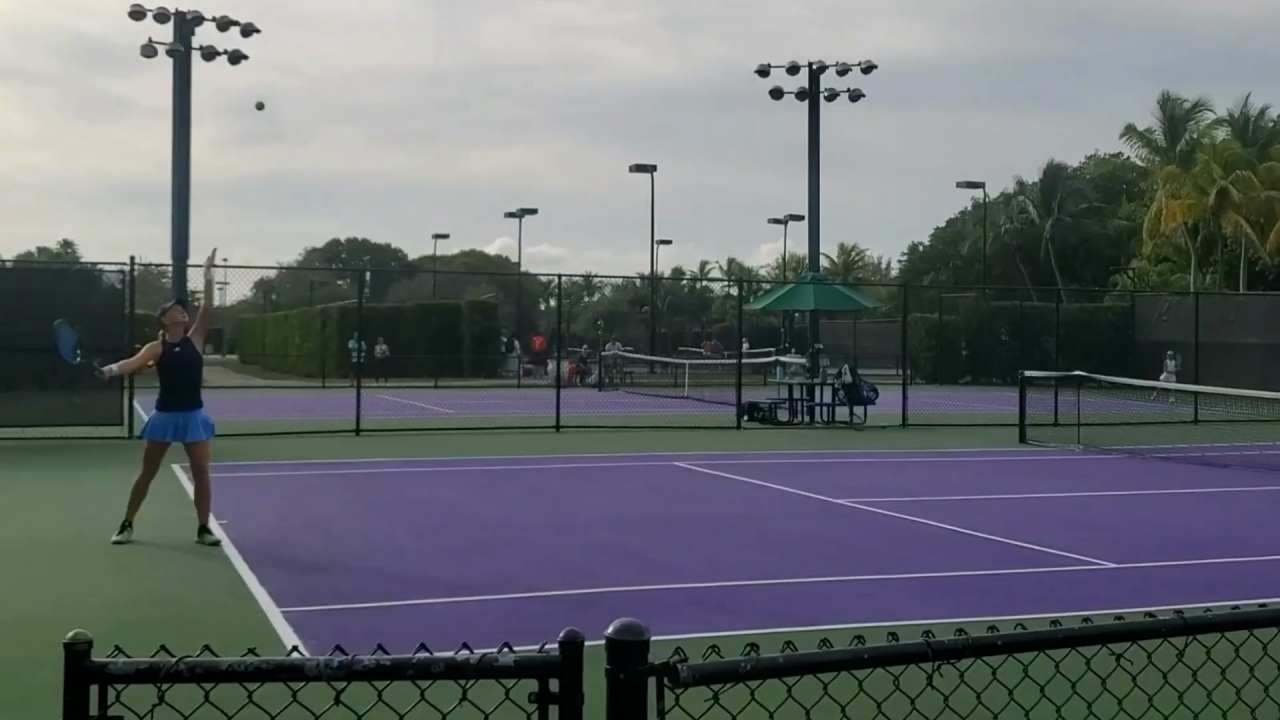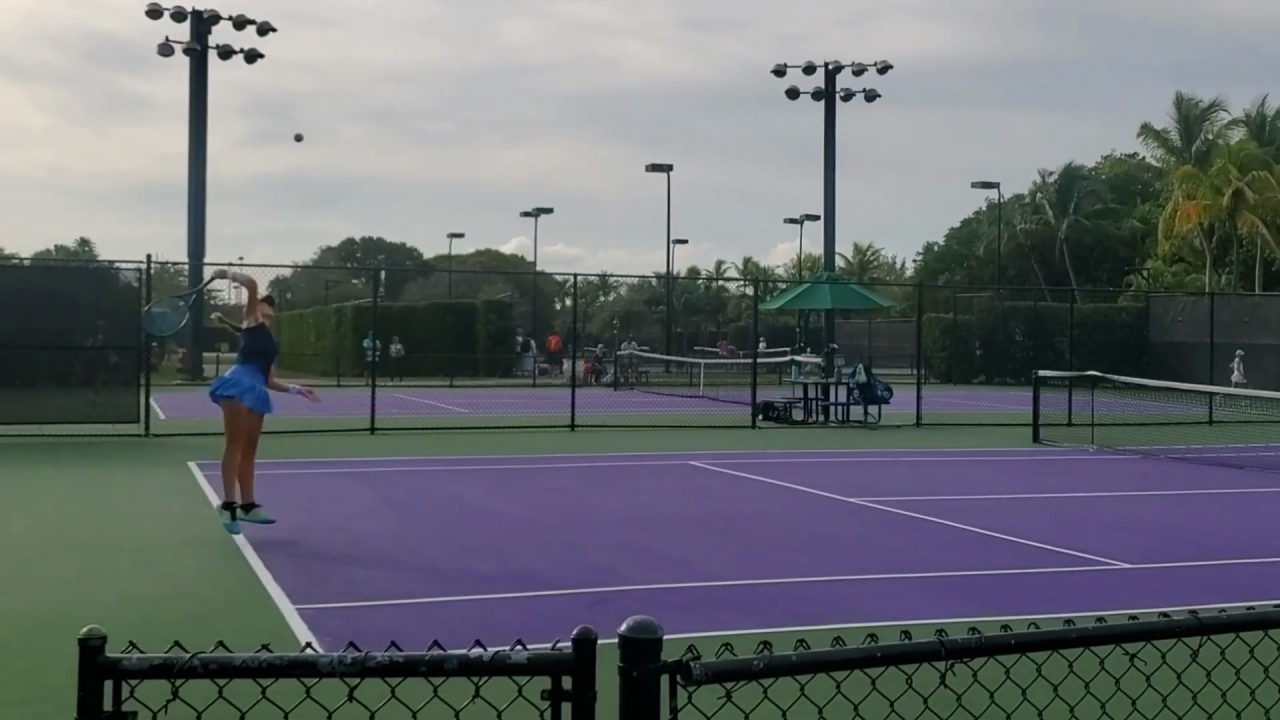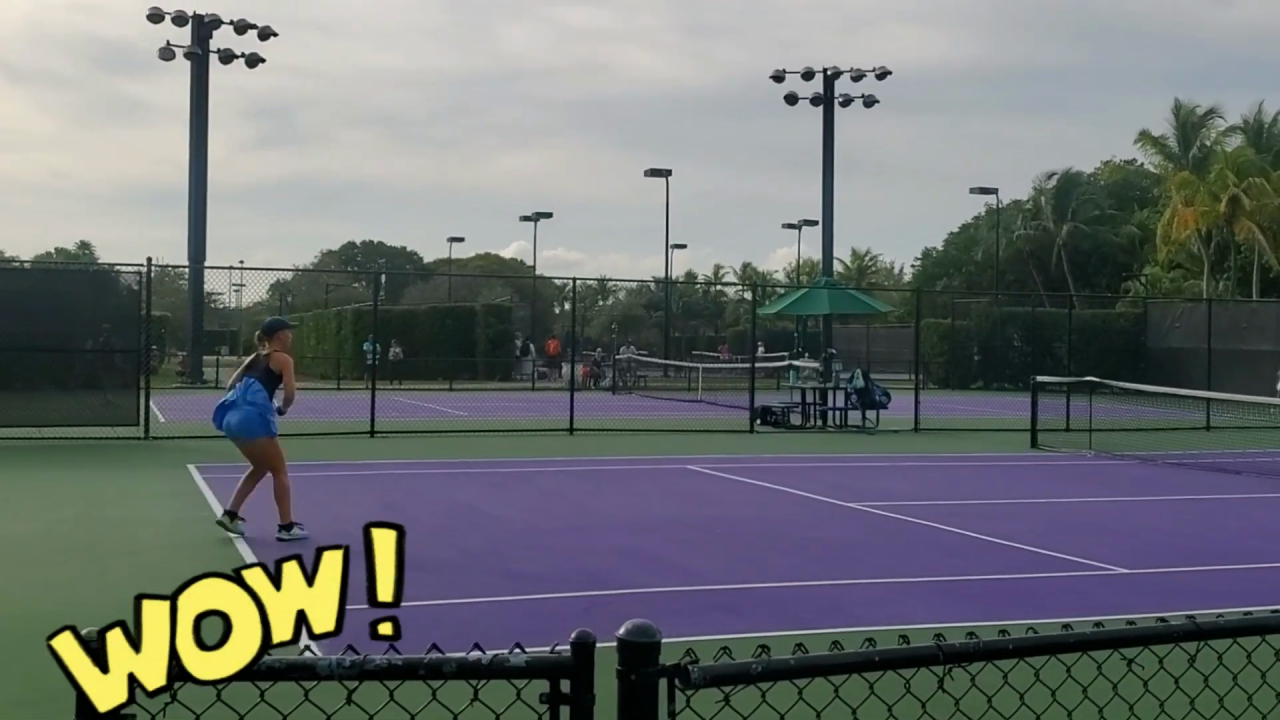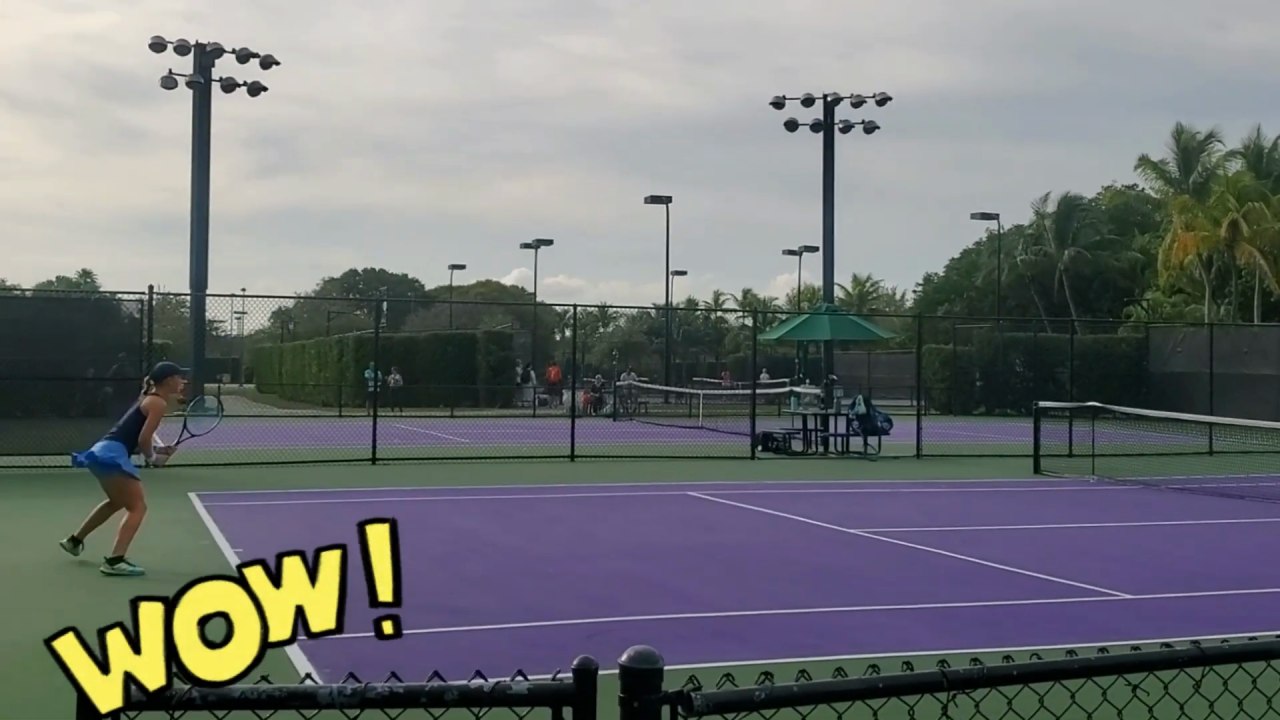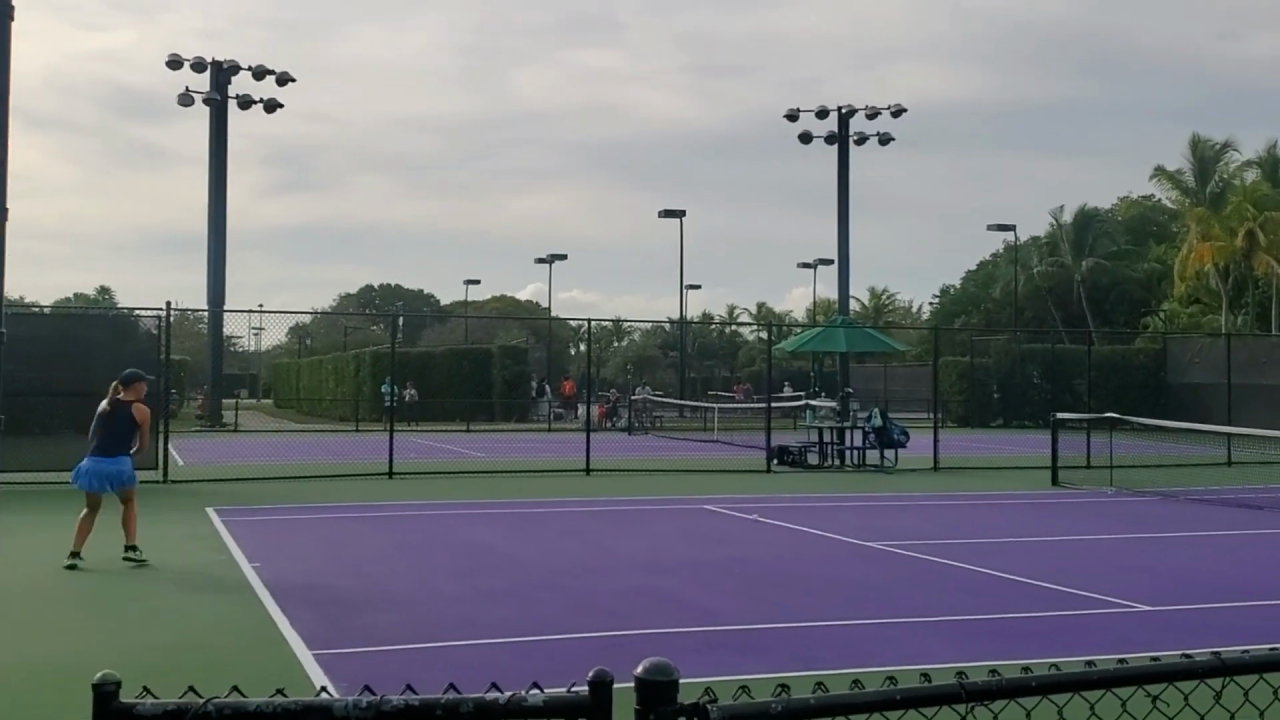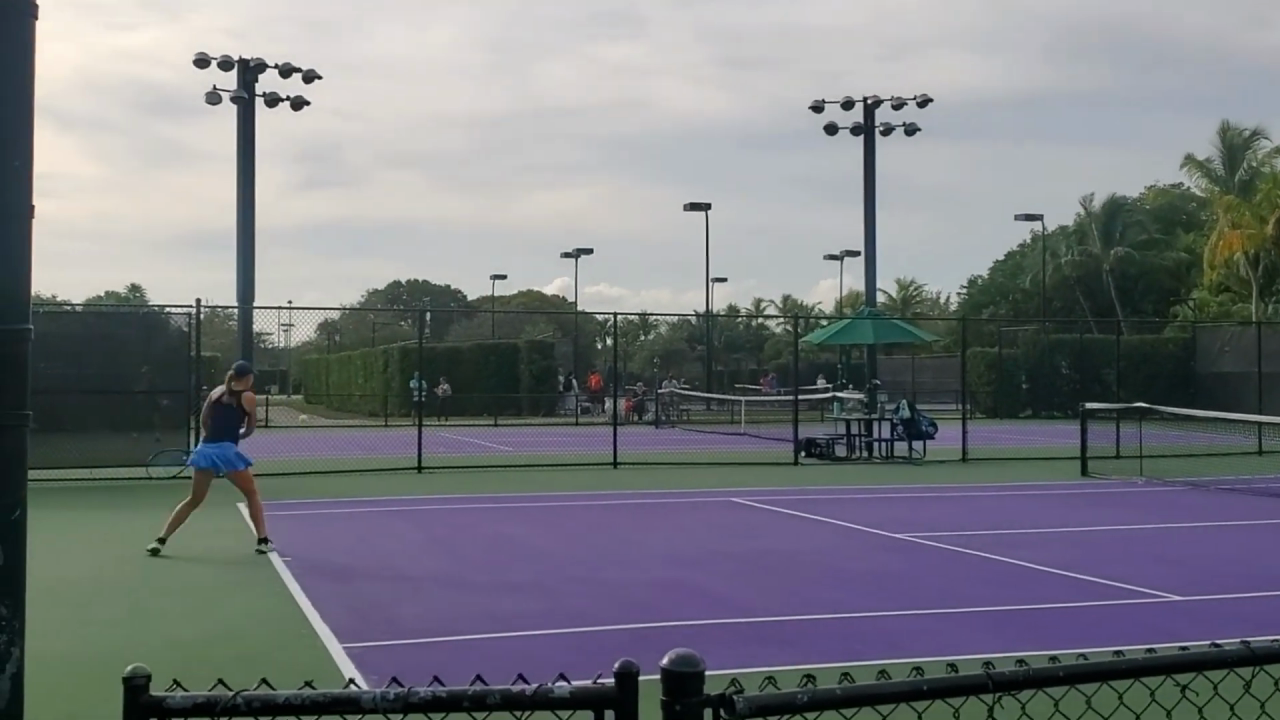
dt=0.7s
person 1, frame 1
left shoulder: (194, 339)
right shoulder: (157, 347)
left elbow: (206, 307)
right elbow: (133, 363)
left wrist: (208, 274)
right wrist: (111, 369)
left hip: (193, 416)
right hip: (166, 416)
left knee: (202, 473)
right knee: (147, 474)
left ankle: (203, 528)
right ankle: (127, 524)
person 1, frame 2
left shoulder: (269, 340)
right shoulder: (254, 323)
left elbow: (269, 380)
right elbow: (251, 285)
left wrist: (294, 388)
right wrist: (230, 275)
left hip: (255, 389)
right hip: (239, 385)
left knee: (249, 449)
right knee: (235, 445)
left ankle: (248, 505)
right ankle: (228, 505)
person 1, frame 3
left shoulder: (254, 358)
right shoulder: (283, 359)
left elbow: (232, 386)
right elbow: (289, 394)
right wrist: (282, 408)
left hip: (231, 416)
right hip: (253, 417)
left knee: (260, 468)
right knee: (279, 471)
left ankle: (230, 514)
right ankle: (286, 527)
person 1, frame 4
left shoulder: (148, 400)
right shoulder: (159, 403)
right elbow: (143, 441)
left wrist: (161, 448)
right wrist: (152, 456)
left hip: (106, 452)
right hip: (111, 455)
left knee: (117, 501)
right knee: (137, 508)
left ankle: (74, 541)
right ankle: (115, 561)
person 1, frame 5
left shoulder: (105, 404)
right shoulder: (142, 411)
left elbow: (92, 437)
right elbow: (143, 446)
left hip: (93, 463)
right hip: (119, 465)
left knee: (91, 510)
right knee: (128, 502)
left ankle: (74, 555)
right ankle: (131, 548)
person 1, frame 6
left shoulder: (217, 392)
right shoulder: (248, 397)
left elbow: (204, 420)
right elbow: (249, 430)
left hip: (206, 451)
right hip: (226, 452)
left knee: (194, 500)
right knee: (252, 494)
left ankle: (160, 541)
right ankle: (263, 541)
